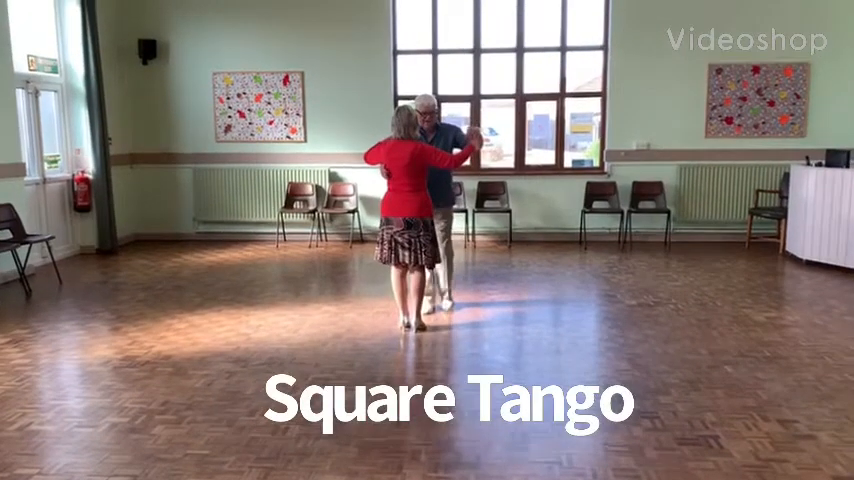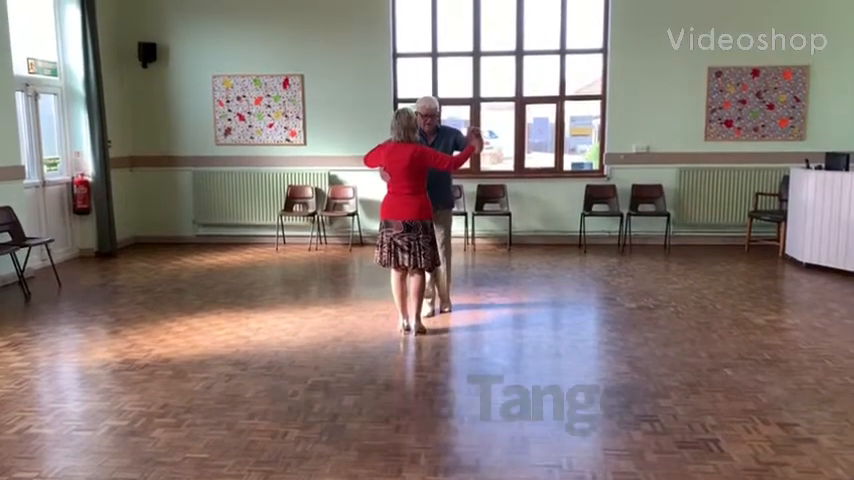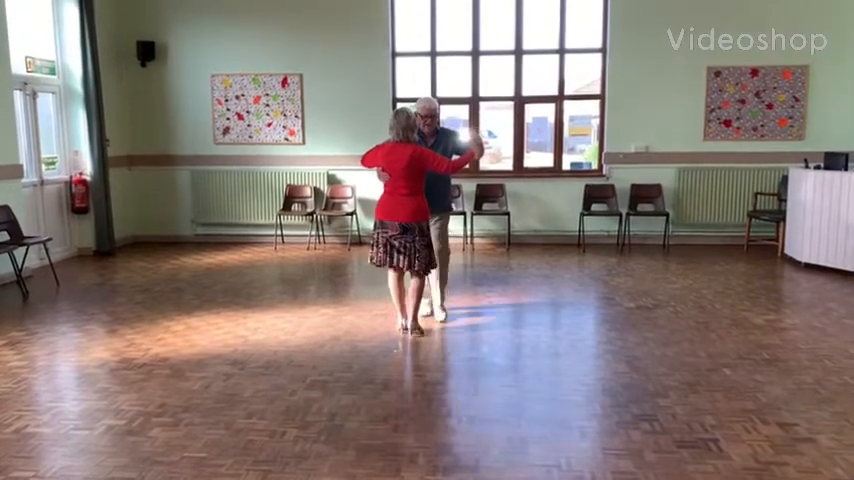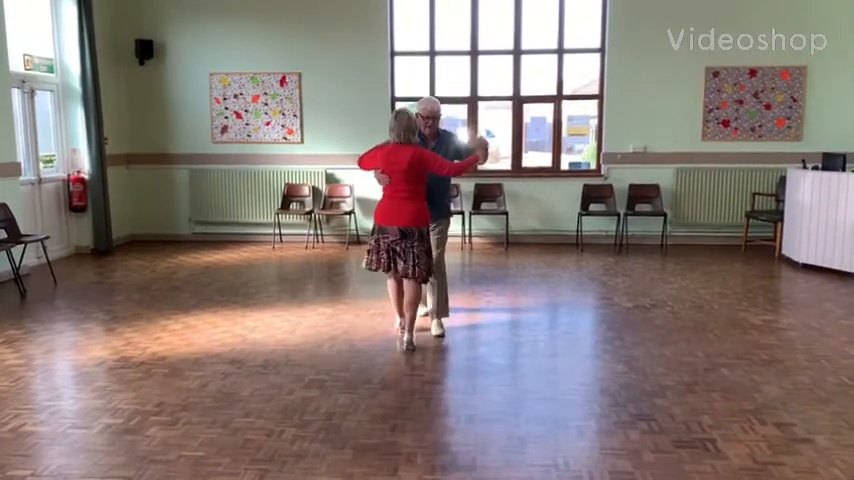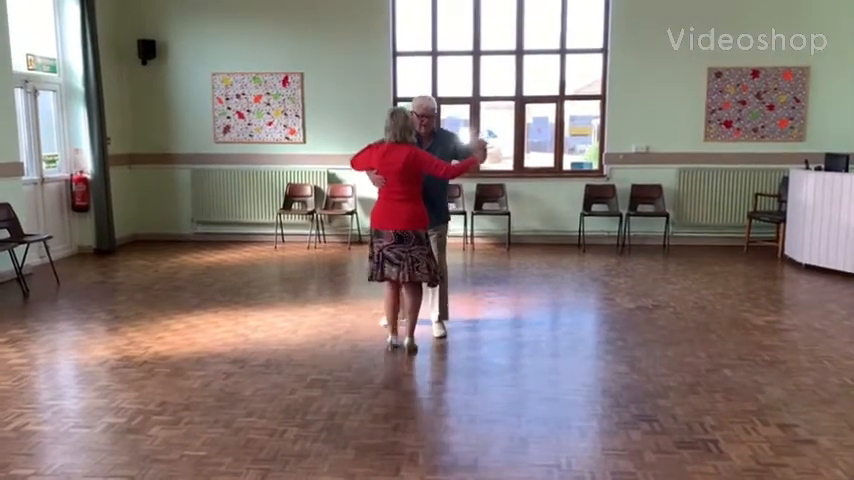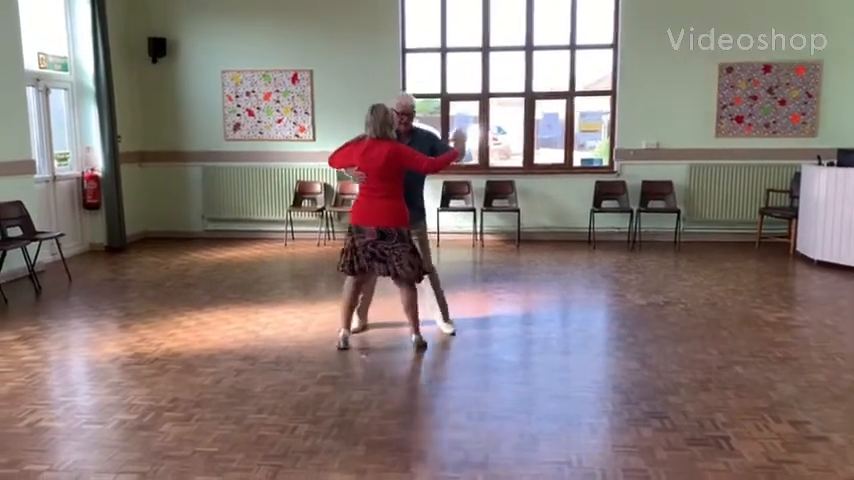
dt=0.4s
person 1, frame 1
left shoulder: (386, 148)
right shoulder: (420, 149)
left elbow: (368, 157)
right elbow: (452, 161)
right wrist: (472, 145)
left hip: (392, 212)
right hip: (417, 212)
left knee: (397, 266)
right knee: (417, 266)
left ankle: (403, 316)
right ankle: (416, 317)
person 1, frame 2
left shoulder: (386, 151)
right shoulder: (420, 152)
left elbow: (368, 160)
right elbow: (451, 163)
right wrist: (472, 146)
left hip: (391, 215)
right hip: (416, 215)
left knee: (397, 269)
right knee: (417, 269)
left ankle: (403, 319)
right ankle: (415, 320)
person 1, frame 3
left shoulder: (383, 151)
right shoulder: (418, 153)
left elbow: (365, 161)
right elbow: (449, 167)
right wrist: (473, 153)
left hip: (387, 215)
right hip: (412, 216)
left knee: (394, 269)
right knee: (418, 270)
left ankle: (401, 318)
right ankle: (412, 320)
person 1, frame 4
left shoulder: (382, 152)
right shoulder: (419, 155)
left elbow: (362, 162)
right elbow: (451, 169)
right wrist: (477, 158)
left hip: (386, 219)
right hip: (413, 221)
left knee: (393, 273)
right knee: (413, 277)
left ankle: (400, 319)
right ankle: (408, 333)
person 1, frame 5
left shoulder: (377, 152)
right shoulder: (415, 155)
left elbow: (354, 163)
right elbow: (448, 171)
right wrist: (475, 159)
left hip: (382, 223)
right hip: (410, 224)
left knee: (392, 282)
right knee: (412, 282)
left ankle: (393, 334)
right ankle: (409, 338)
person 1, frame 6
left shoulder: (357, 149)
right shoulder: (397, 150)
left elbow: (333, 161)
right elbow: (430, 165)
right wrist: (456, 152)
left hip: (362, 219)
right hip: (392, 221)
left knee: (355, 278)
right knee: (405, 279)
left ankle: (344, 332)
right ankle: (415, 334)
person 2, frame 1
left shoulder: (450, 131)
left elbow: (468, 148)
right wrist: (386, 170)
left hip: (442, 200)
left knee: (443, 248)
left ankle: (446, 295)
right ankle: (427, 297)
person 2, frame 2
left shoulder: (450, 134)
left wrist: (474, 138)
left hip: (442, 203)
left knee: (442, 251)
left ankle: (444, 298)
right ankle: (427, 299)
person 2, frame 3
left shoulder: (449, 137)
right wrist: (382, 173)
left hip: (440, 206)
left knee: (439, 253)
left ankle: (439, 303)
right ankle: (428, 299)
person 2, frame 4
left shoulder: (450, 140)
left elbow: (472, 159)
left wrist: (481, 148)
right wrist: (379, 175)
left hip: (438, 212)
left knee: (435, 261)
left ankle: (437, 316)
right ankle: (427, 302)
person 2, frame 5
left shoulder: (448, 140)
left elbow: (471, 159)
left wrist: (479, 150)
right wrist: (374, 176)
left hip: (435, 215)
left knee: (437, 266)
left ankle: (438, 319)
person 2, frame 6
left shoulder: (425, 139)
right wrist: (353, 172)
left hip: (413, 214)
left knee: (425, 266)
left ankle: (444, 317)
right ankle: (360, 316)
